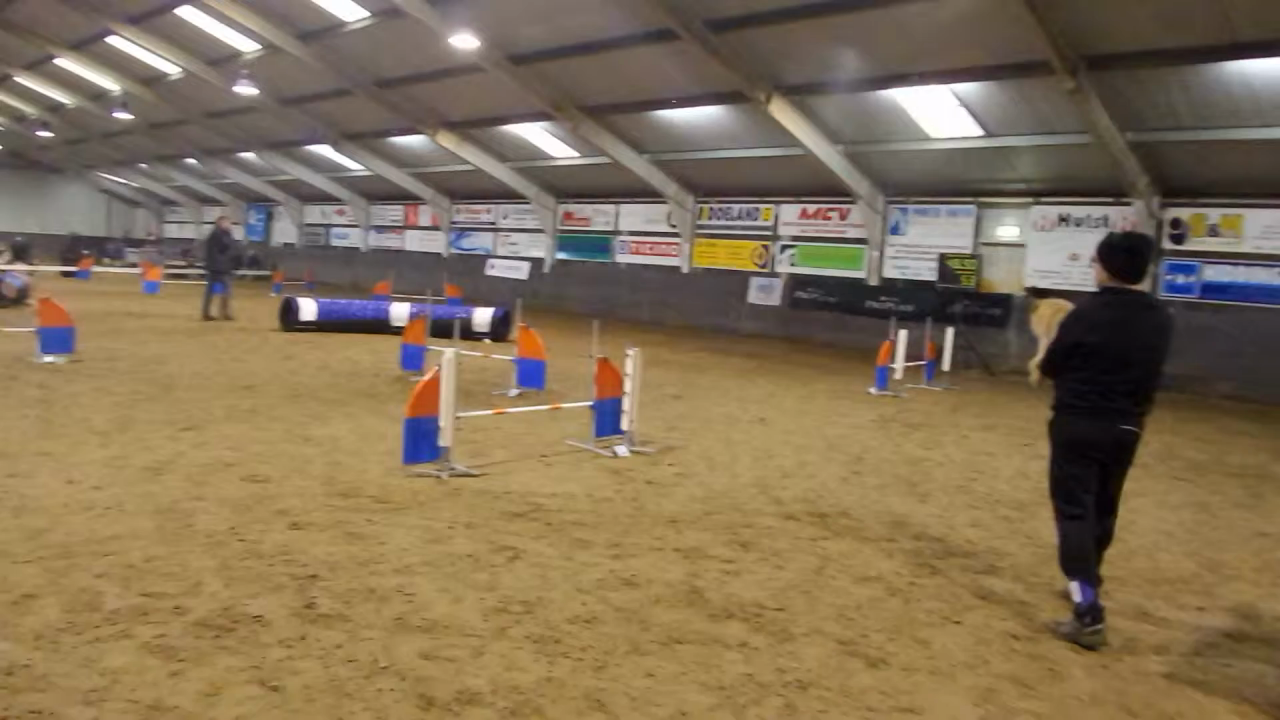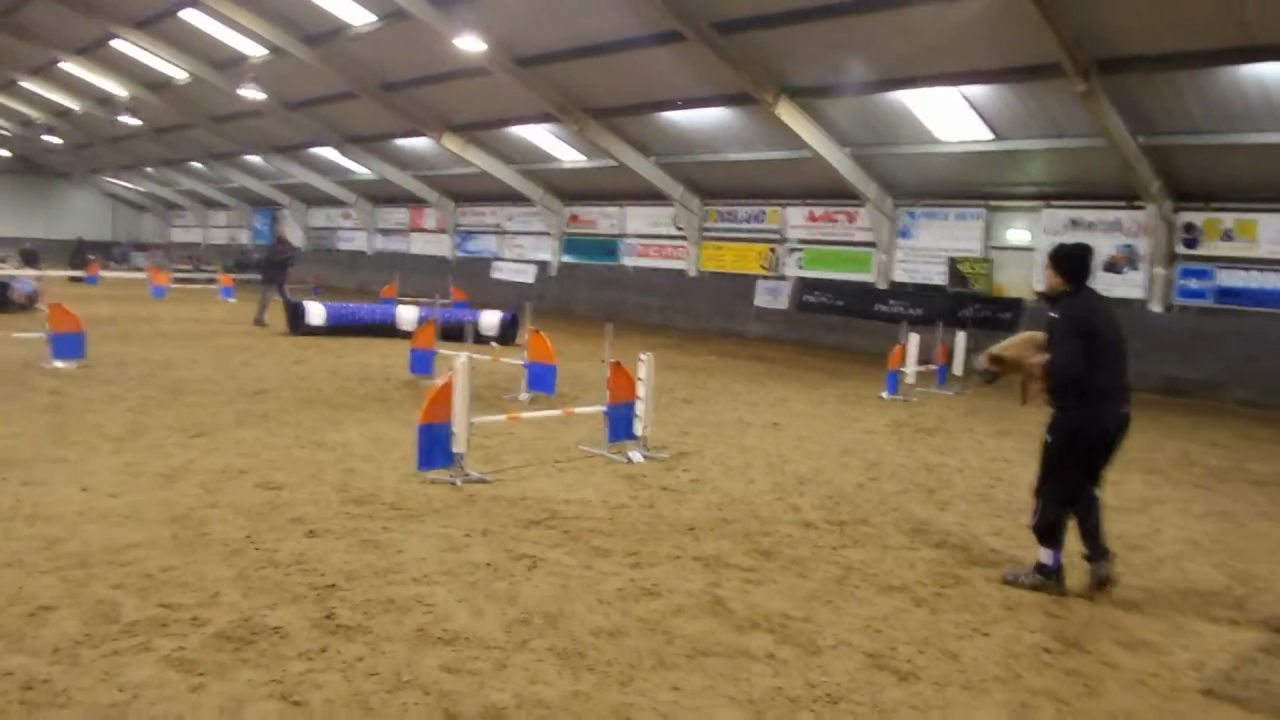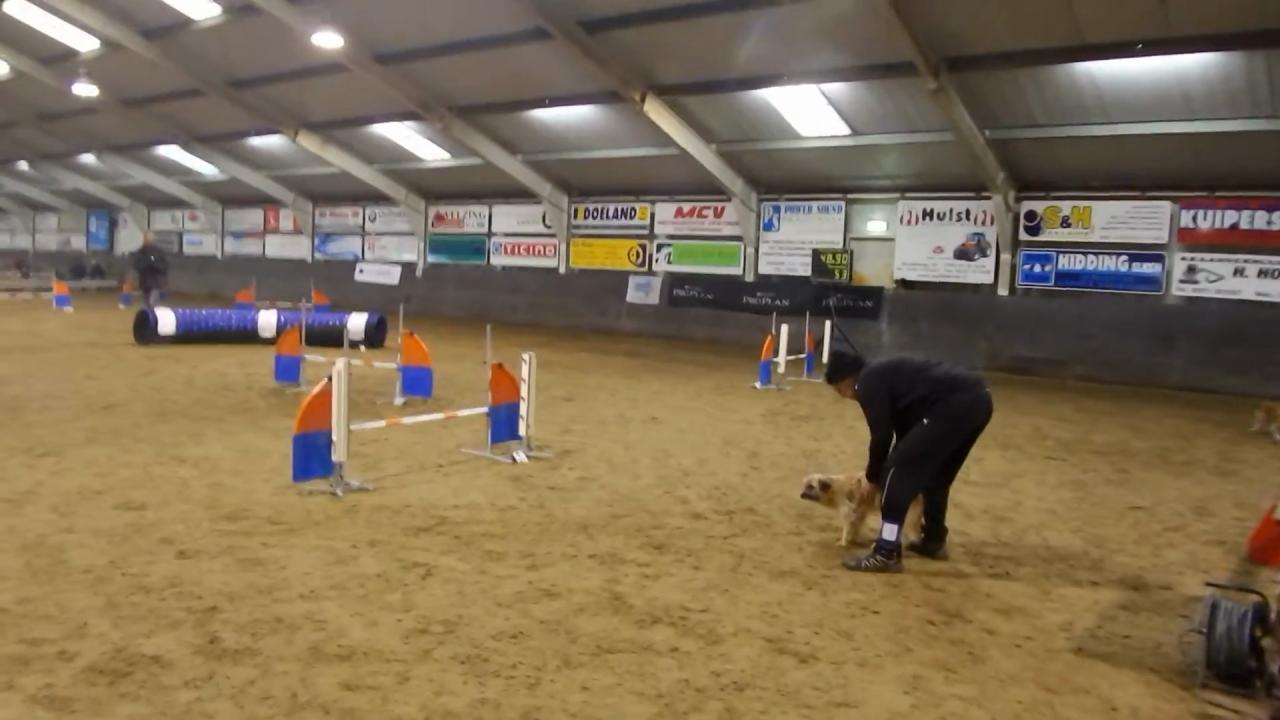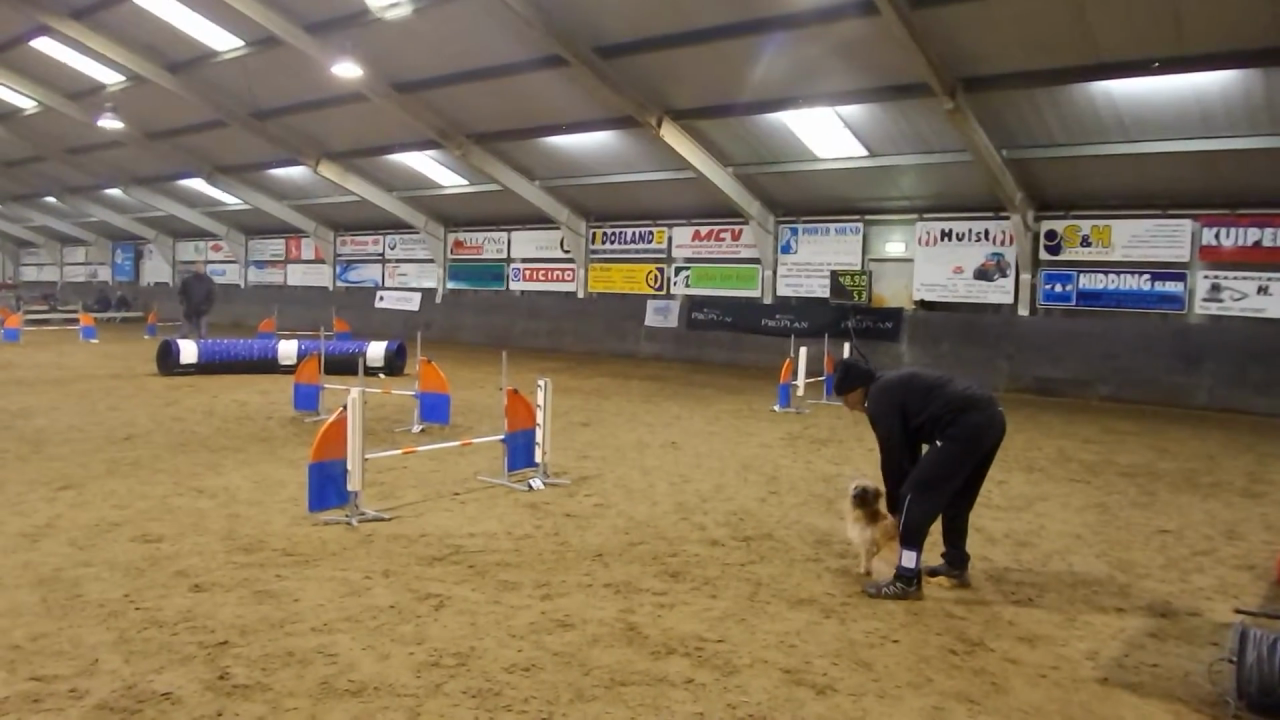
dt=1s
person 1, frame 1
left shoulder: (1087, 313)
right shoulder: (1160, 320)
left elbow: (1050, 366)
right elbow: (1148, 373)
left wrist: (1076, 369)
left hip: (1077, 426)
right hip: (1125, 430)
left knee: (1075, 514)
right knee: (1103, 513)
left ankle: (1088, 617)
right ankle: (1086, 590)
person 1, frame 2
left shoulder: (1065, 314)
right shoulder: (1096, 305)
left elbow: (1067, 371)
left wrist: (1046, 368)
right wrist: (1053, 364)
left hip: (1079, 415)
right hip: (1114, 412)
left knee: (1053, 490)
right knee: (1081, 488)
left ankle: (1048, 571)
right ankle: (1100, 558)
person 1, frame 3
left shoulder: (868, 382)
right shoulder: (885, 372)
left elbow: (881, 435)
right elbow: (905, 428)
left wrist: (873, 477)
left hip: (953, 406)
right hip: (978, 398)
left knee: (898, 472)
right knee: (937, 474)
left ankle: (887, 554)
right ankle: (934, 540)
person 1, frame 4
left shoulder: (879, 398)
right shoulder: (894, 386)
left elbow: (892, 455)
right elbow: (909, 448)
left wrist: (894, 506)
right wrist: (899, 501)
left hip: (966, 426)
right hip: (991, 418)
left knee: (916, 497)
right knee: (956, 498)
left ankle: (906, 581)
right ankle: (956, 566)
